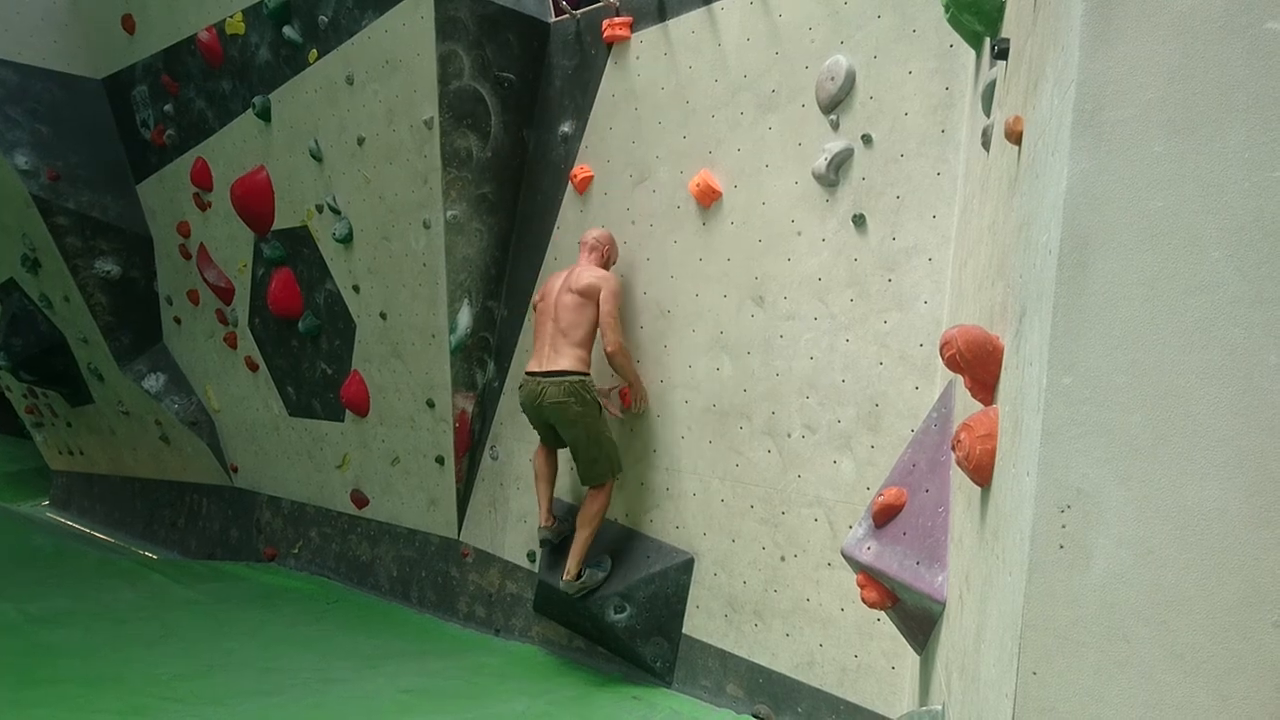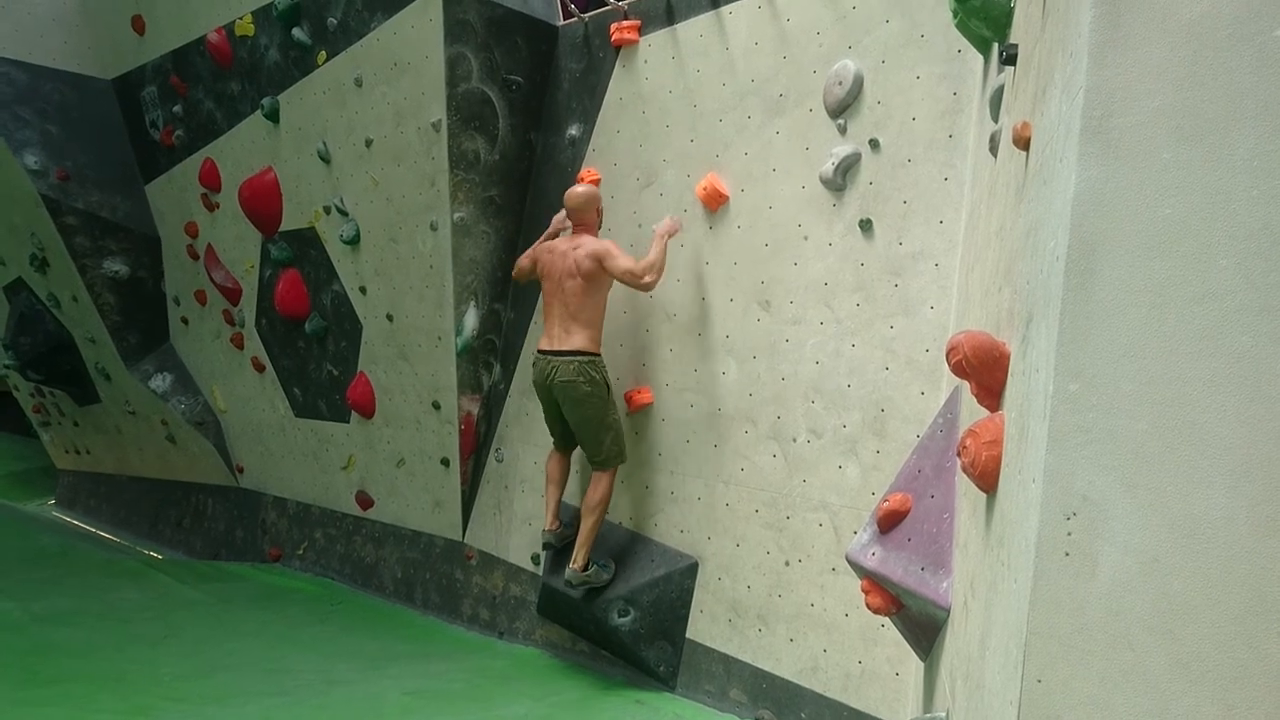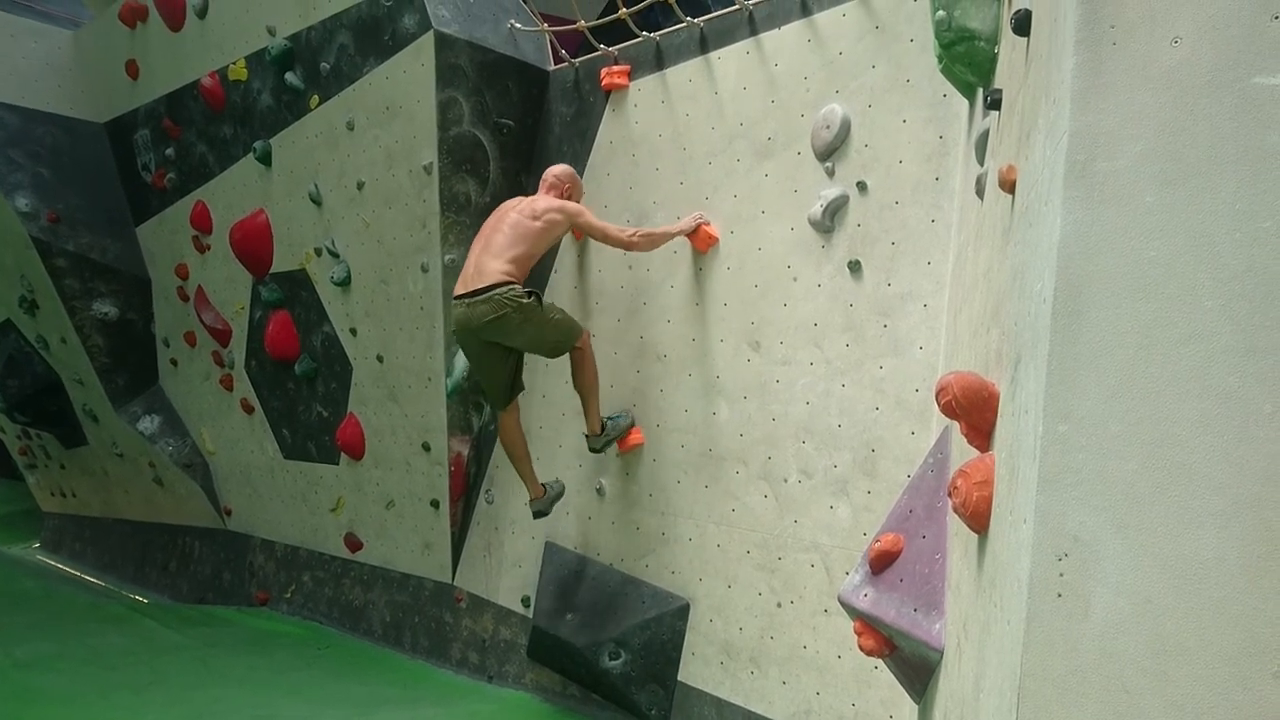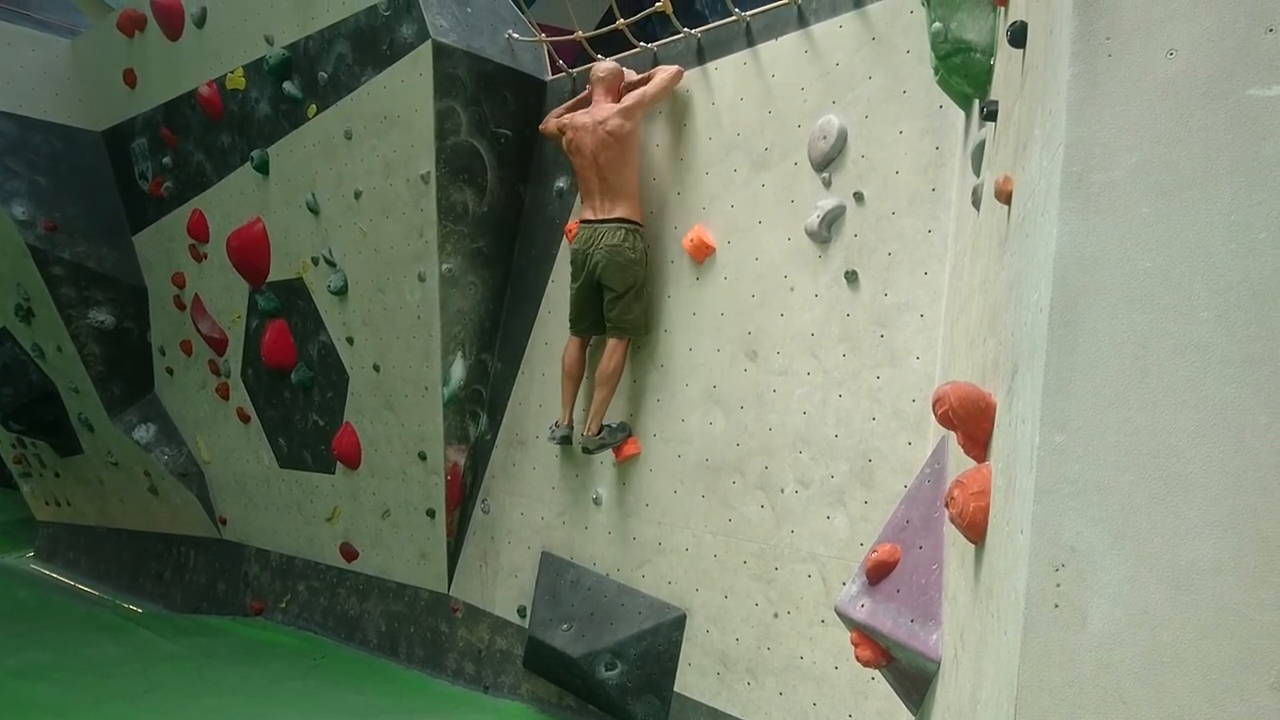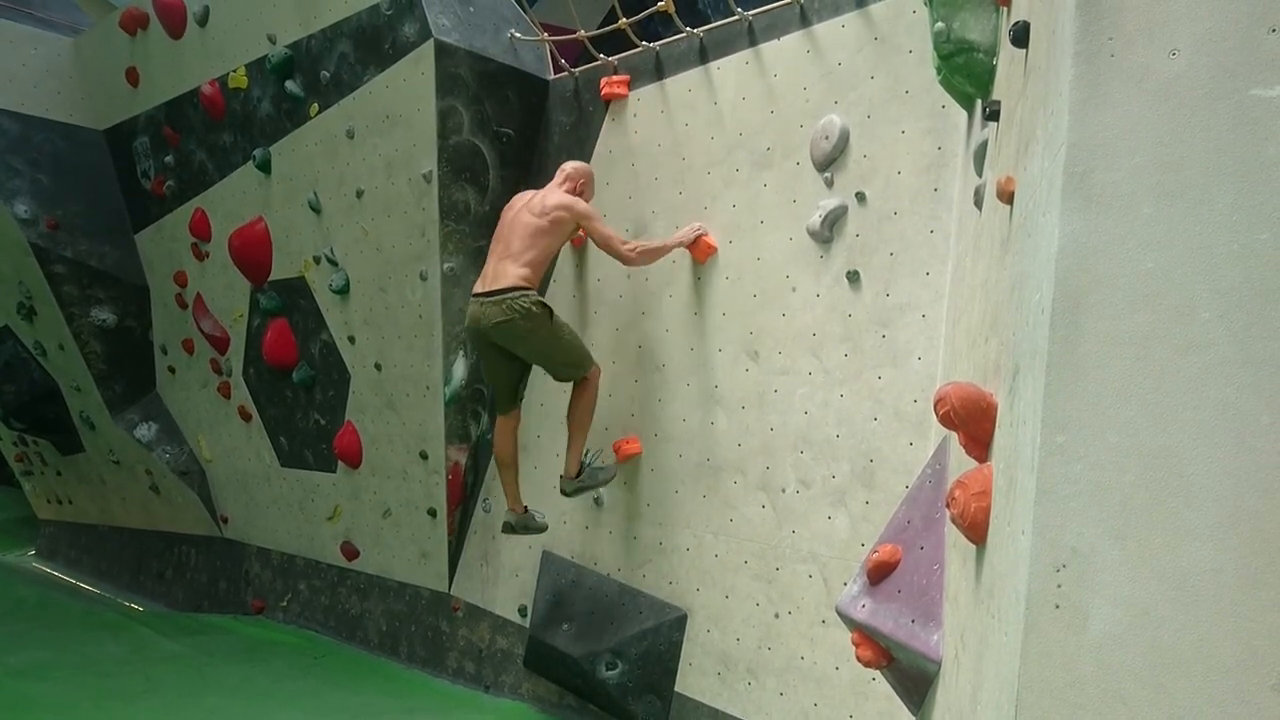
dt=1s
person 1, frame 1
left shoulder: (548, 284)
right shoulder: (604, 280)
right elbow: (613, 347)
right wrist: (636, 385)
left hip: (529, 385)
right hip: (567, 386)
left knee: (547, 442)
right knee: (601, 480)
left ankle: (547, 524)
right ankle: (574, 574)
person 1, frame 2
left shoulder: (546, 250)
right shoulder: (598, 250)
left elbow: (518, 272)
right elbow: (646, 278)
left wrist: (551, 233)
right wrist: (662, 236)
left hip: (543, 363)
right hip: (580, 369)
left knee: (562, 445)
right knee: (605, 465)
left ankle: (551, 528)
right ankle: (579, 565)
person 1, frame 3
left shoulder: (511, 205)
right shoulder: (563, 209)
right elbow: (631, 240)
right wrist: (678, 229)
left hip: (463, 311)
right hip: (500, 301)
left knee: (506, 408)
right knee: (580, 341)
left ankle: (537, 494)
right ankle: (595, 429)
person 1, frame 4
left shoulder: (569, 125)
right shoulder: (626, 112)
left elbow: (546, 123)
right elbow: (674, 73)
left wrist: (584, 96)
right wrist: (636, 80)
left hip: (585, 236)
right hip: (622, 237)
left knee: (578, 334)
right knee: (618, 337)
left ankle: (564, 421)
right ankle: (594, 430)
person 1, frame 5
left shoulder: (518, 202)
right shoulder: (571, 206)
right elbow: (628, 254)
right wrist: (677, 240)
left hip: (478, 310)
right hip: (516, 307)
left knee: (507, 413)
right knee: (588, 373)
left ankle: (515, 512)
right ankle: (574, 471)
